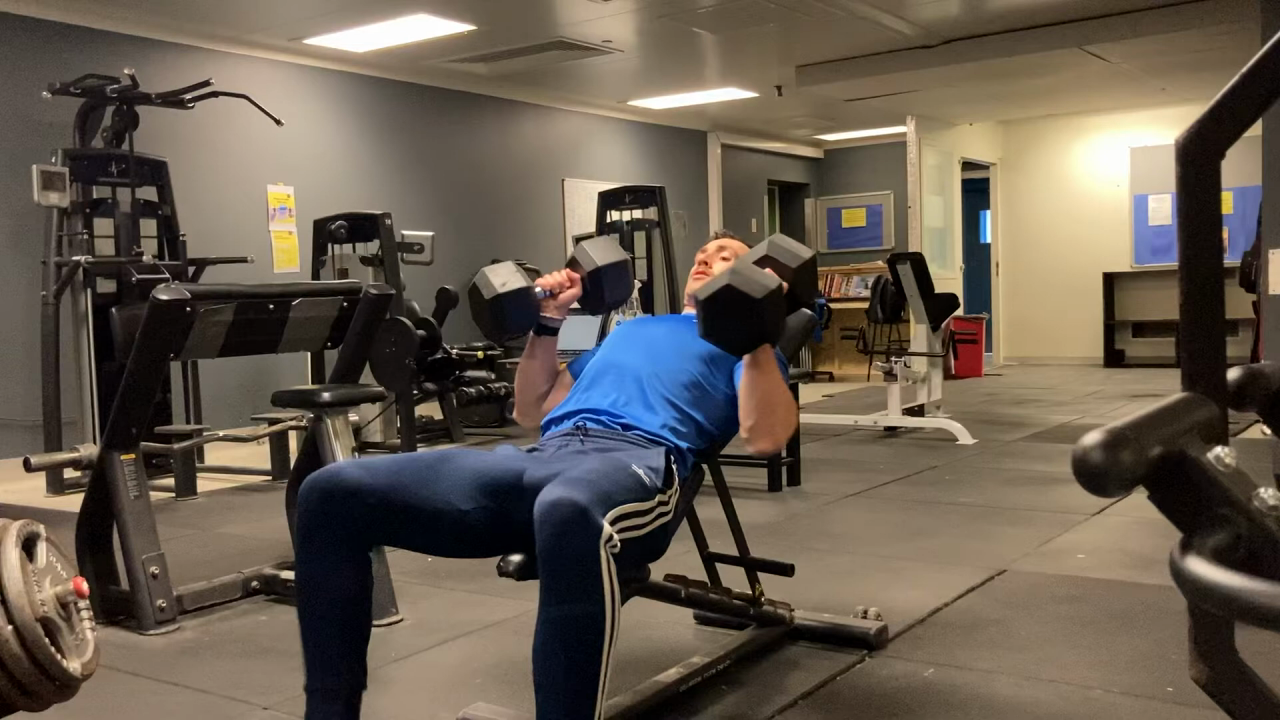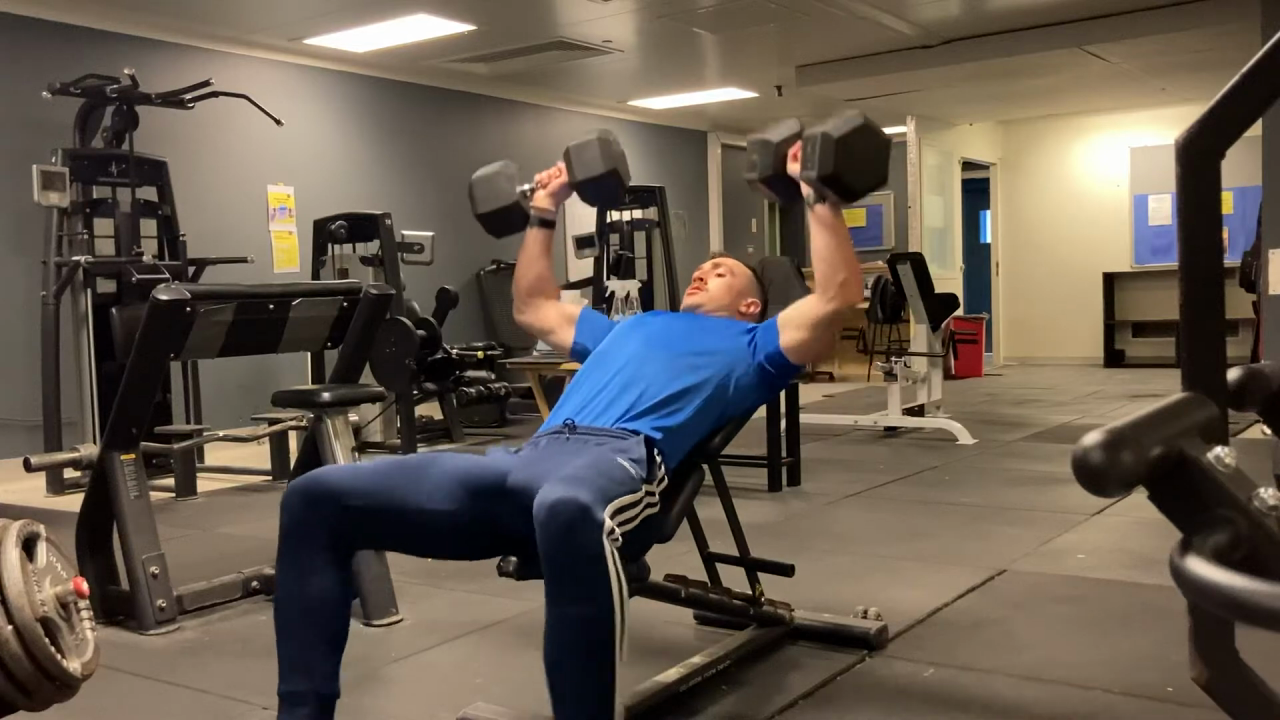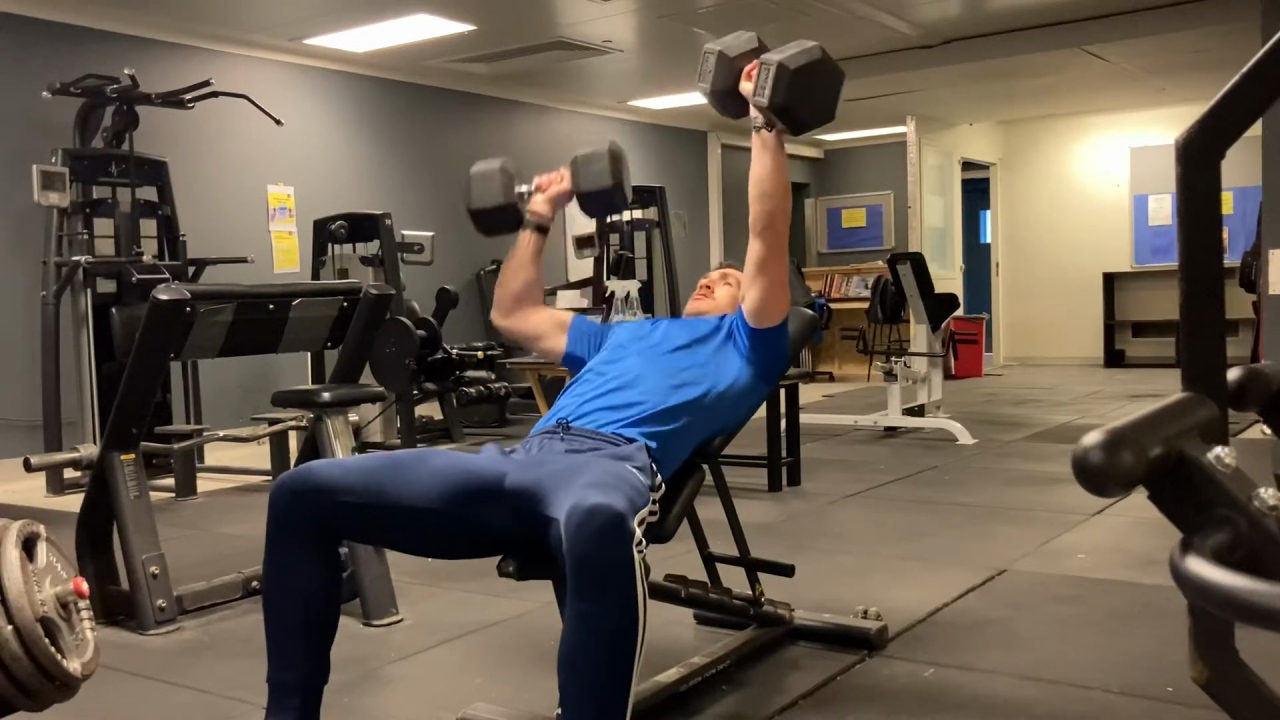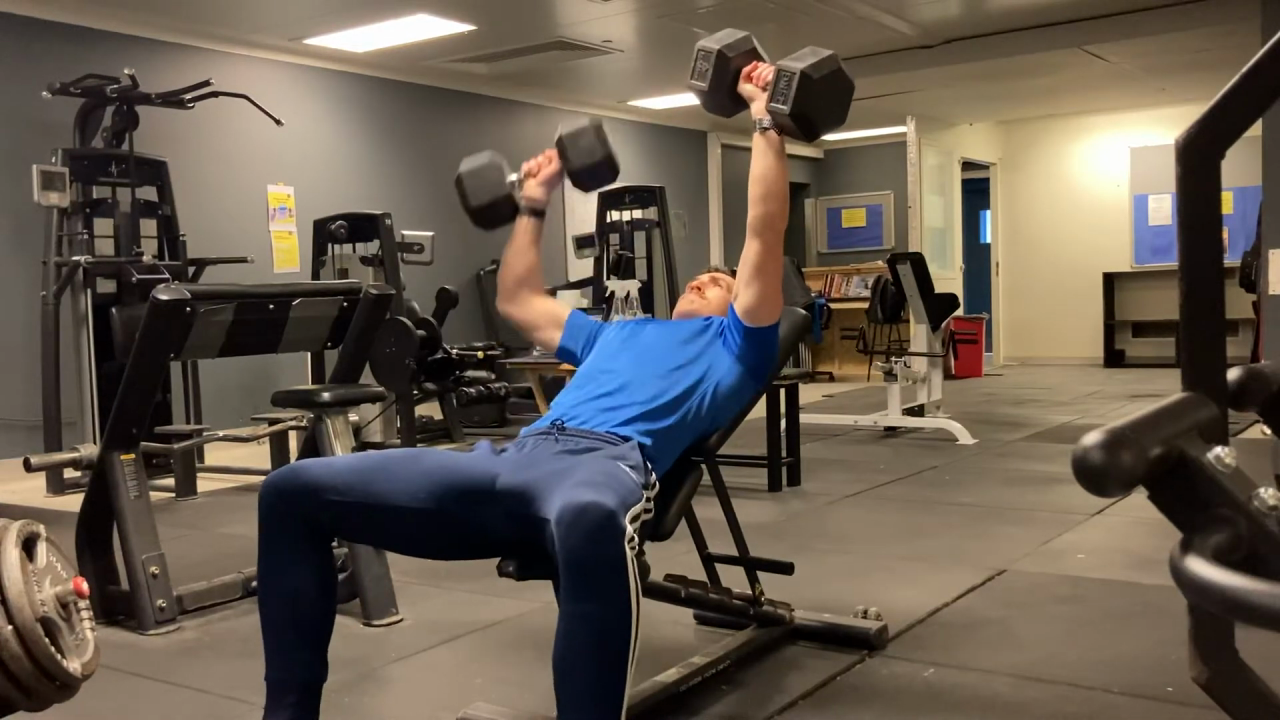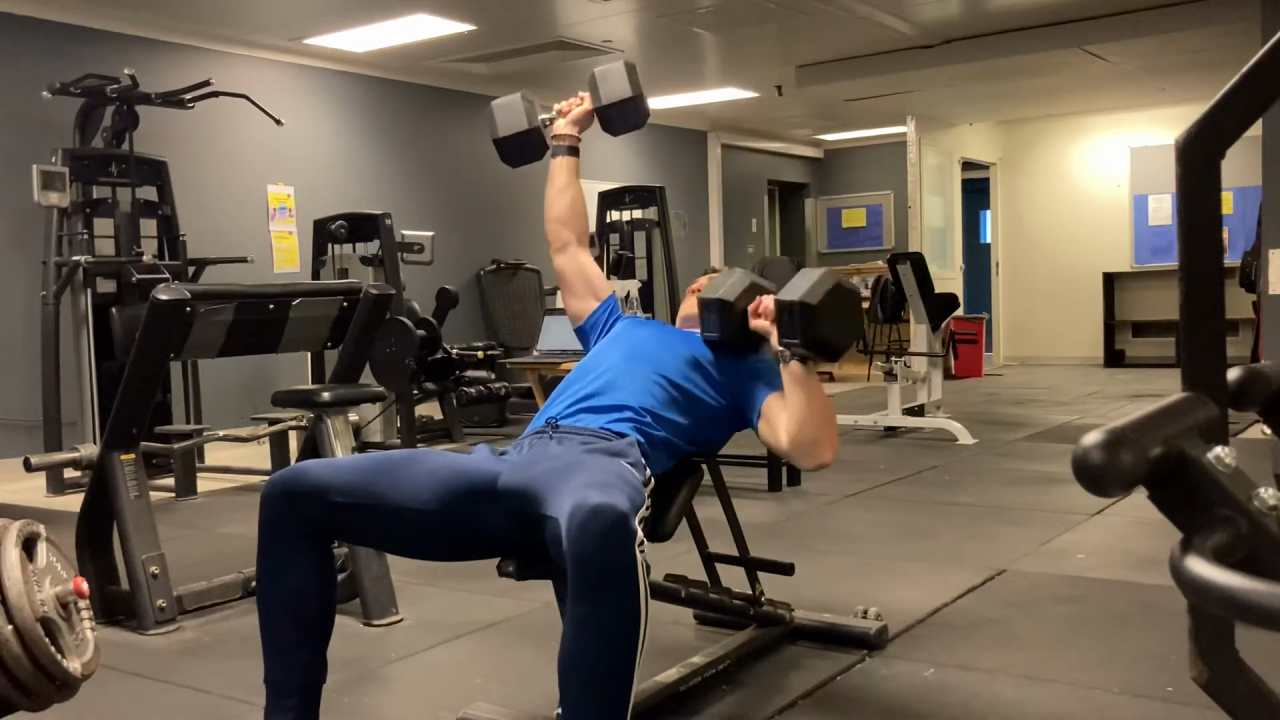
dt=1s
person 1, frame 1
right shoulder: (628, 329)
left elbow: (766, 437)
right elbow: (531, 411)
right wrist: (547, 321)
left hip: (636, 462)
right hip: (539, 458)
left knee: (567, 511)
right knee: (331, 494)
person 1, frame 2
left shoulder: (748, 349)
right shoulder: (627, 329)
left elbow: (835, 298)
right elbow: (533, 308)
left wrist: (816, 194)
right wrist: (543, 213)
left hip: (621, 458)
right hip: (525, 457)
left knee: (565, 511)
right knee: (317, 499)
person 1, frame 3
left shoulder: (744, 345)
right shoulder: (627, 333)
left elbow: (767, 238)
right elbow: (512, 314)
left wrist: (764, 121)
right wrist: (537, 216)
left hip: (613, 462)
right hip: (519, 459)
left knee: (596, 522)
right knee: (304, 491)
person 1, frame 4
left shoulder: (734, 345)
right shoulder: (617, 335)
left elbow: (764, 236)
right elbow: (517, 299)
left wrist: (765, 118)
right wrist: (534, 201)
left hip: (609, 461)
right hip: (515, 458)
left knee: (586, 520)
right knee: (294, 491)
person 1, frame 5
left shoulder: (742, 368)
right shoulder: (622, 329)
left elbow: (814, 449)
right elbow: (567, 246)
left wrist: (787, 342)
right wrist: (566, 140)
left hip: (605, 459)
right hip: (512, 459)
left knee: (598, 525)
right knee: (295, 494)
